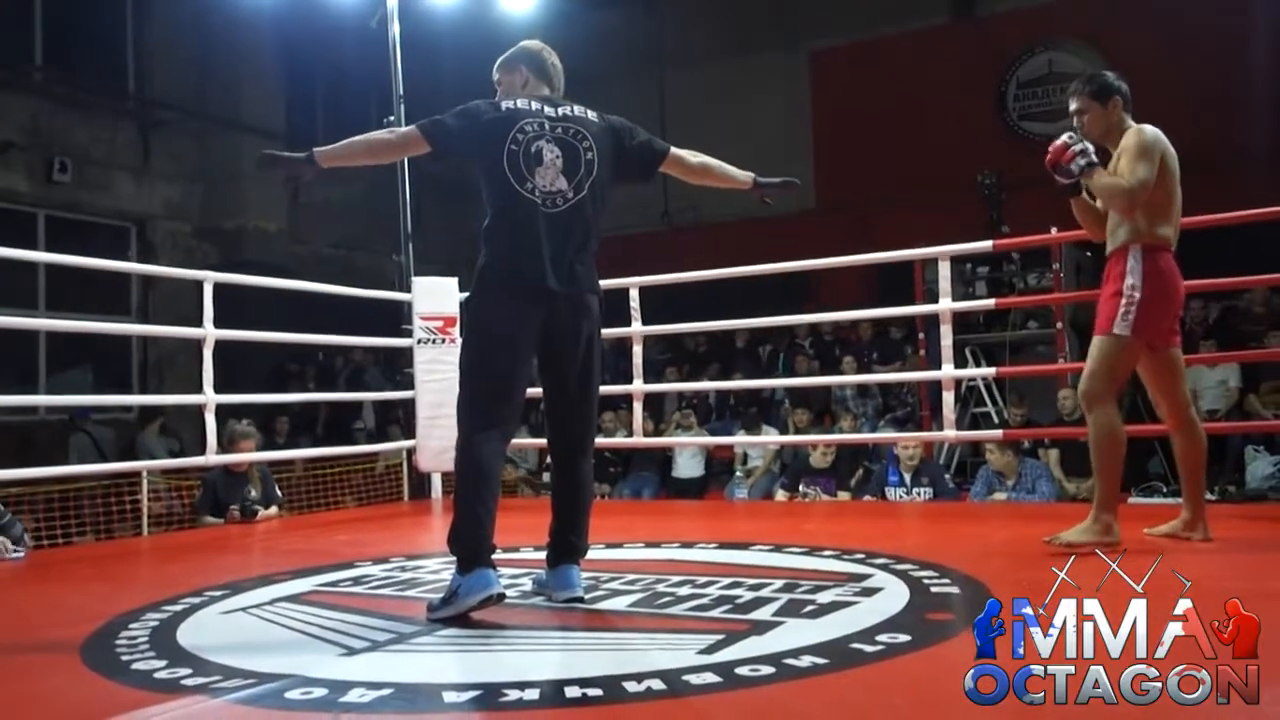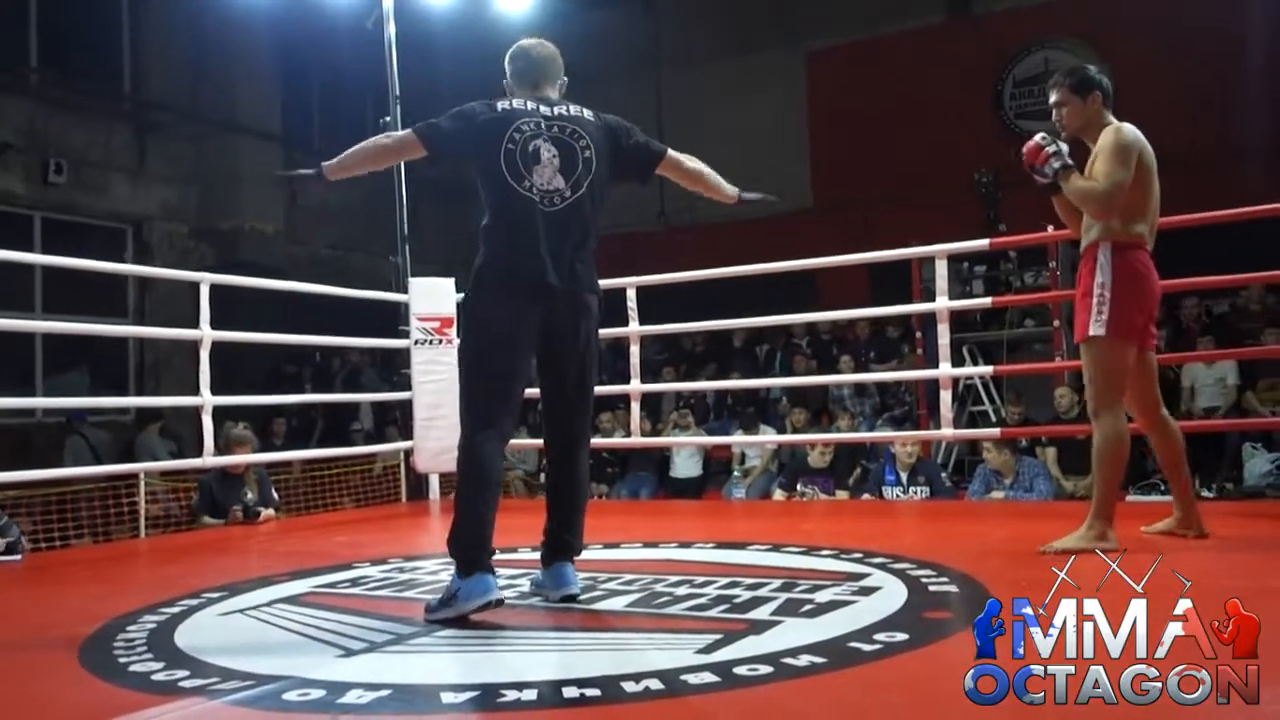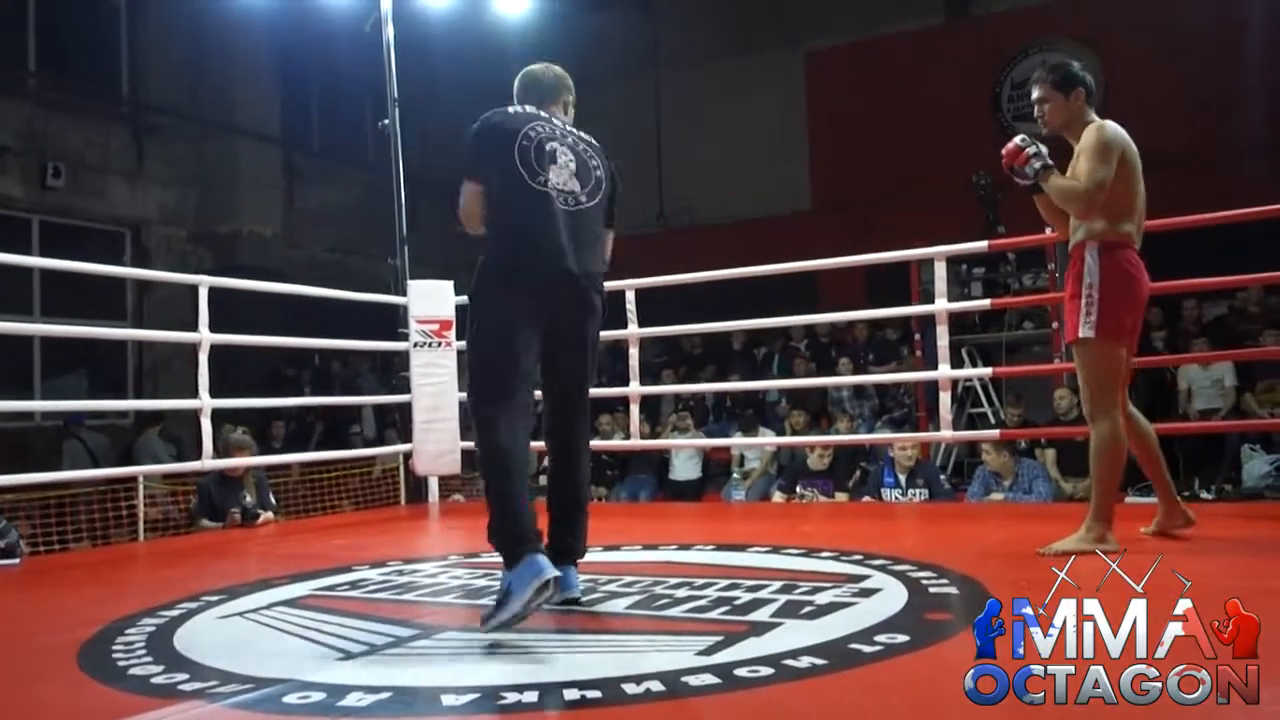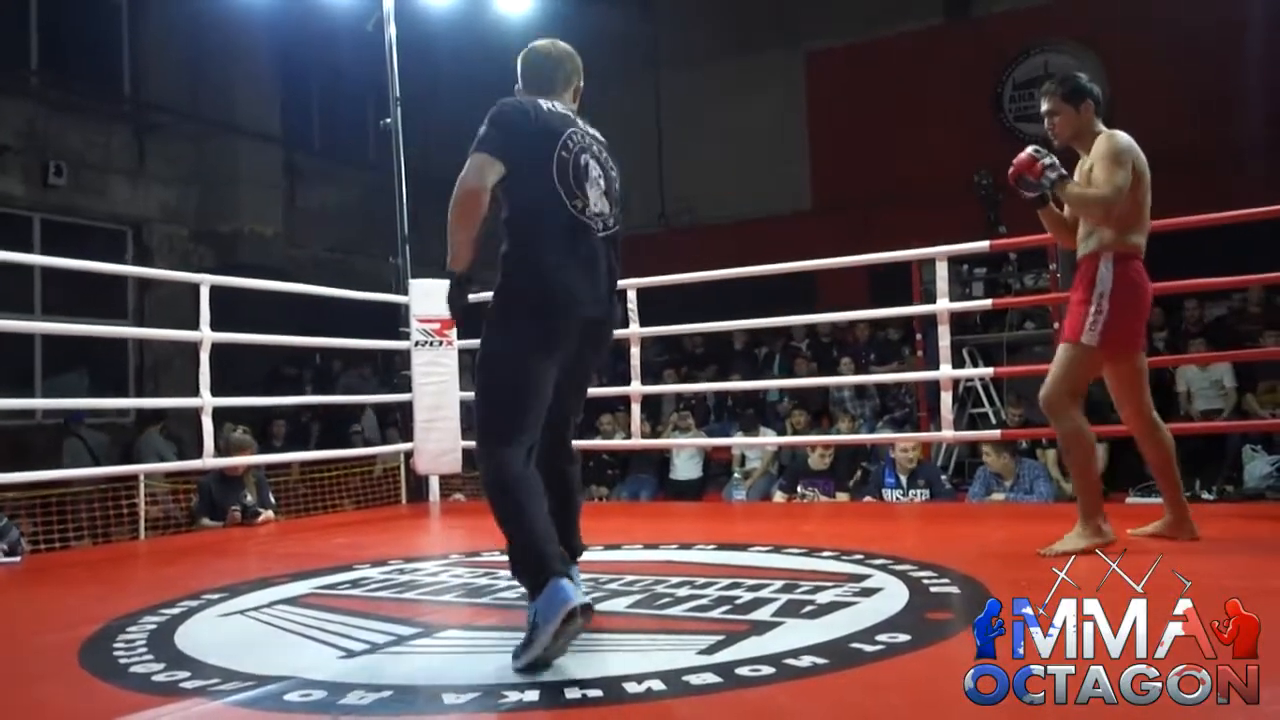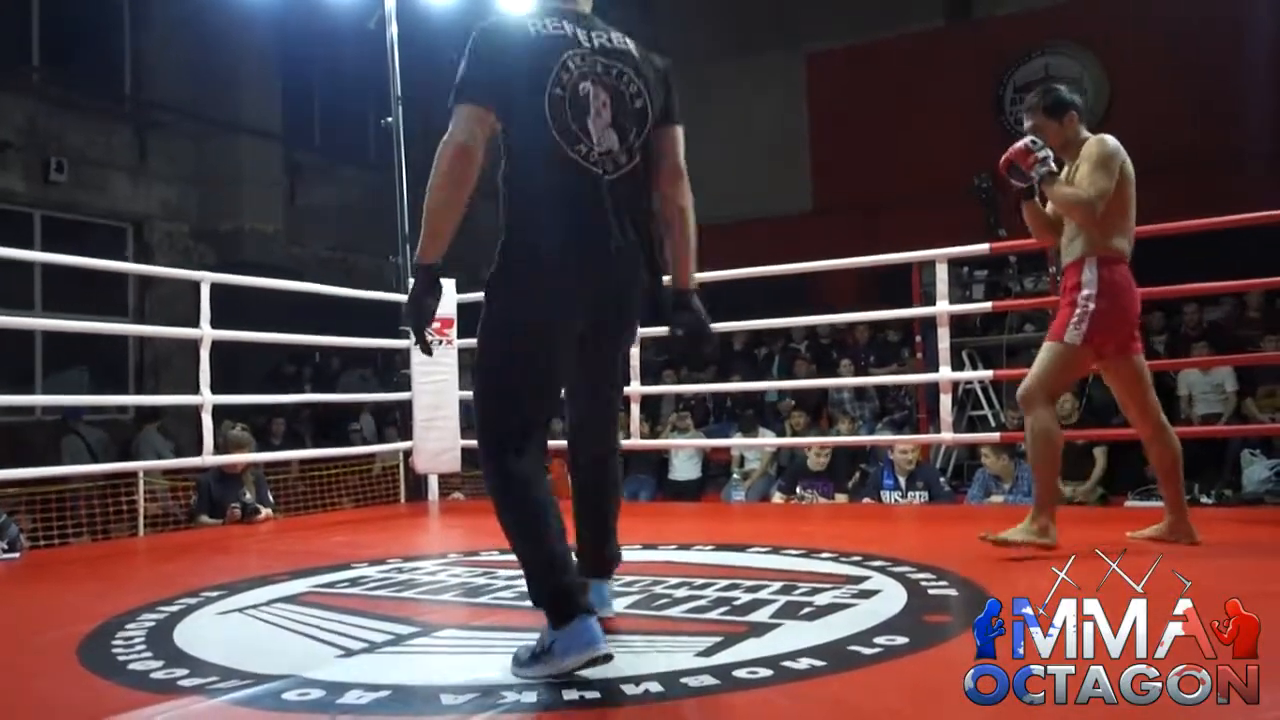
dt=0.3s
person 1, frame 1
left shoulder: (487, 118)
right shoulder: (604, 129)
left elbow: (396, 142)
right elbow: (686, 163)
left wrist: (312, 159)
right wrist: (755, 182)
left hip: (506, 294)
right hip: (575, 297)
left knee: (484, 426)
right knee: (573, 433)
left ankle: (475, 568)
right ankle: (565, 566)
person 1, frame 2
left shoulder: (483, 118)
right shoulder: (600, 127)
left elbow: (395, 146)
right elbow: (681, 167)
left wrist: (324, 173)
right wrist: (734, 196)
left hip: (504, 290)
right hip: (573, 293)
left knee: (485, 424)
right knee: (569, 428)
left ankle: (473, 572)
right ankle: (560, 563)
person 1, frame 3
left shoulder: (496, 125)
right shoulder: (594, 150)
left elbow: (473, 212)
left hip: (512, 282)
right hip: (580, 289)
left knee: (502, 418)
right knee: (570, 429)
left ankle: (526, 561)
right ankle: (565, 566)
person 1, frame 4
left shoulder: (514, 115)
right shoulder: (600, 143)
left elbow: (472, 190)
left wrist: (458, 272)
left hip: (535, 300)
right hip: (595, 310)
left knee: (504, 447)
right knee: (554, 443)
left ankle: (553, 588)
right ankle: (561, 578)
person 1, frame 5
right shoulder: (644, 63)
left elbow: (462, 148)
right elbow: (674, 178)
left wrist: (426, 268)
right wrist: (682, 290)
left hip: (537, 275)
right hip: (621, 277)
left knee: (509, 446)
right knee: (595, 437)
left ankle: (571, 621)
right ankle: (595, 583)
person 2, frame 1
left shoulder: (1143, 137)
right shoulder: (1125, 154)
left elbow: (1128, 199)
right elbow: (1101, 228)
left wrist: (1087, 166)
right wrist: (1073, 184)
left hip: (1140, 274)
right hip: (1146, 278)
left knee: (1095, 392)
right knee: (1176, 407)
left ankle: (1103, 519)
right ankle: (1194, 518)
person 2, frame 2
left shoulder: (1119, 136)
right shoulder: (1109, 147)
left elbow: (1103, 206)
right elbow: (1083, 224)
left wrist: (1062, 170)
right wrist: (1053, 181)
left hip: (1113, 270)
right hip: (1126, 272)
left knee: (1104, 404)
right knee: (1146, 405)
left ankle: (1099, 527)
right ankle: (1186, 513)
person 2, frame 3
left shoulder: (1101, 134)
right shoulder: (1091, 145)
left elbow: (1085, 203)
right elbow: (1067, 222)
left wrist: (1043, 168)
right wrist: (1033, 182)
left hip: (1103, 269)
right hip: (1115, 272)
left knee: (1100, 408)
right knee: (1115, 406)
left ankle: (1099, 528)
right ankle: (1171, 508)
person 2, frame 4
left shoulder: (1114, 145)
right shoulder: (1089, 160)
left elbow: (1105, 210)
right elbow: (1070, 235)
left wrist: (1056, 178)
right wrist: (1040, 196)
left hip: (1110, 282)
right hip: (1114, 286)
left knee: (1057, 399)
right knee: (1137, 411)
left ankle: (1093, 522)
right ankle: (1178, 517)
person 2, frame 5
left shoulder: (1101, 149)
right shoulder: (1072, 166)
left elbow: (1088, 211)
right elbow: (1049, 234)
left wrist: (1046, 175)
right wrist: (1027, 189)
left hip: (1097, 287)
right hip: (1101, 291)
left knee: (1034, 397)
right knee: (1145, 413)
left ankle: (1041, 521)
right ankle: (1178, 520)
